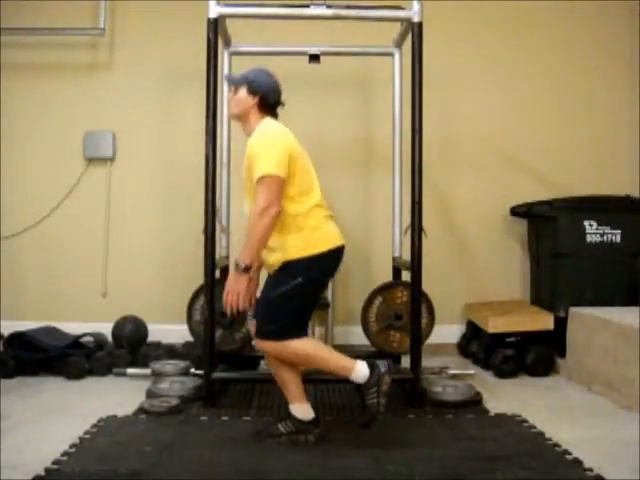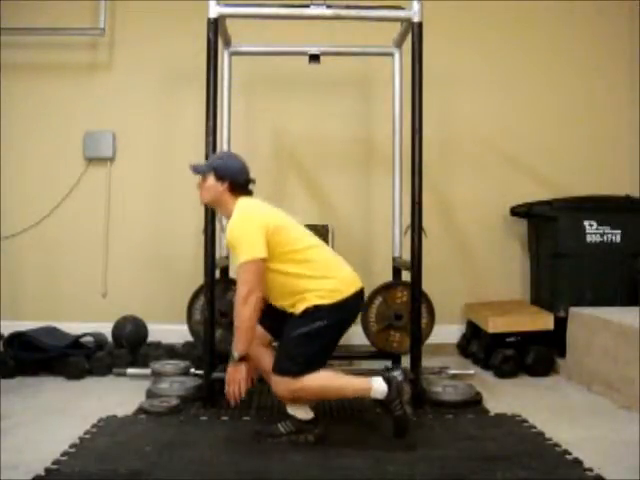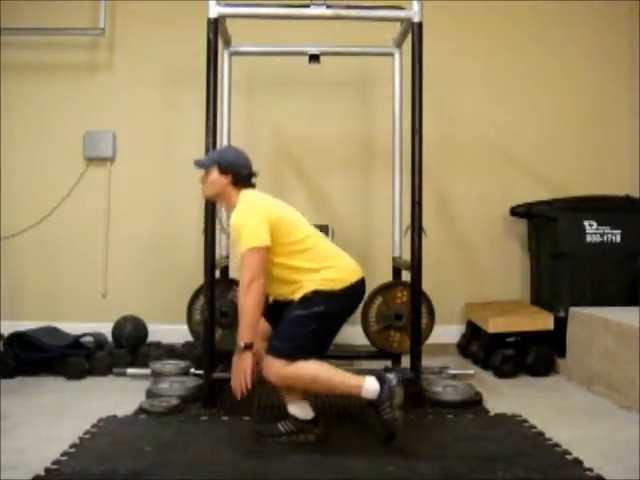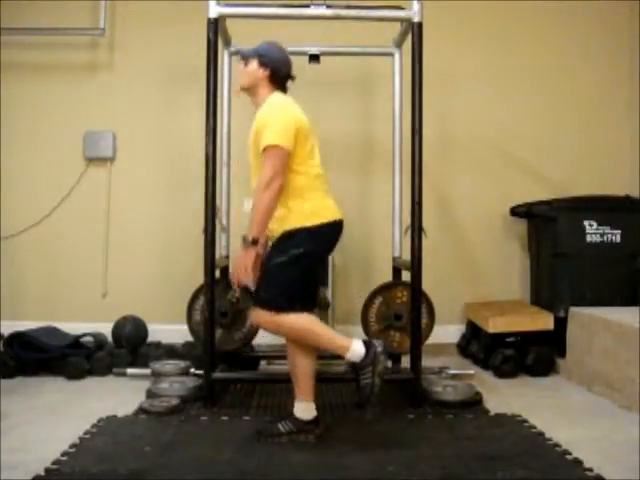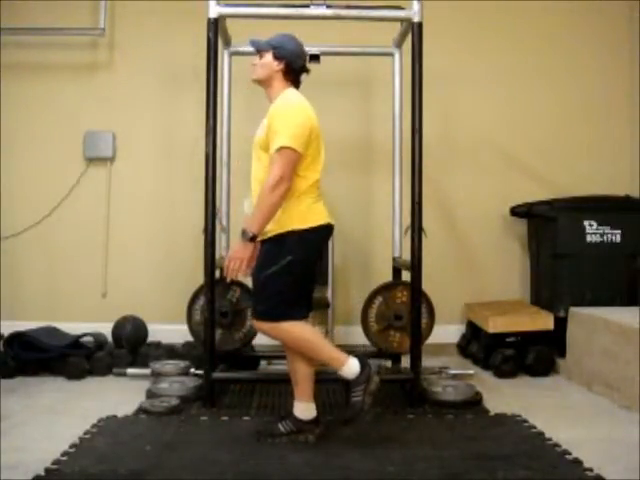
dt=0.5s
person 1, frame 1
left shoulder: (266, 138)
right shoulder: (267, 137)
left elbow: (267, 210)
right elbow: (267, 210)
left wrist: (240, 269)
right wrist: (254, 269)
left hip: (308, 252)
right hip: (304, 250)
left knee: (271, 339)
right knee: (272, 335)
left ankle: (364, 374)
right ankle: (303, 417)
person 1, frame 2
left shoulder: (243, 222)
right shoulder: (249, 213)
left elbow: (248, 295)
right elbow: (257, 291)
left wrist: (238, 360)
right wrist: (244, 352)
left hip: (331, 296)
right hip: (320, 290)
left knee: (285, 383)
right knee: (253, 337)
left ankle: (385, 387)
right ankle: (302, 418)
person 1, frame 3
left shoulder: (246, 213)
right shoulder: (252, 206)
left elbow: (253, 283)
right elbow: (257, 282)
left wrist: (243, 350)
right wrist: (248, 344)
left hip: (333, 285)
right hip: (322, 282)
left knee: (278, 368)
right knee: (257, 335)
left ankle: (375, 388)
right ankle: (302, 417)
person 1, frame 4
left shoulder: (276, 111)
right shoulder: (275, 111)
left elbow: (271, 182)
left wrist: (249, 243)
right wrist: (264, 244)
left hip: (307, 226)
right hip: (304, 225)
left knee: (266, 312)
right knee: (291, 318)
left ankle: (360, 351)
right ankle: (305, 417)
person 1, frame 5
left shoulder: (290, 108)
right shoulder: (283, 109)
left elbow: (279, 181)
left wrist: (247, 237)
right wrist: (257, 238)
left hip: (295, 231)
right hip: (293, 230)
left knee: (270, 319)
right knee: (288, 322)
left ankle: (355, 370)
right ankle: (304, 416)
